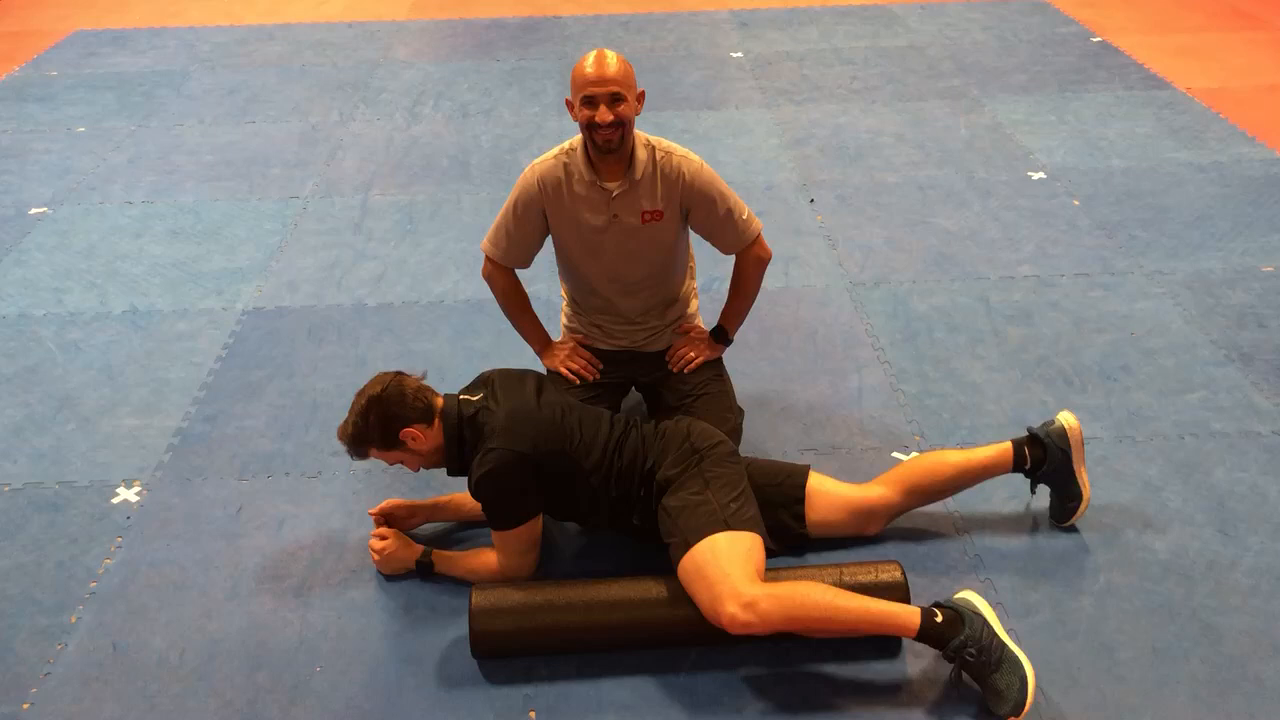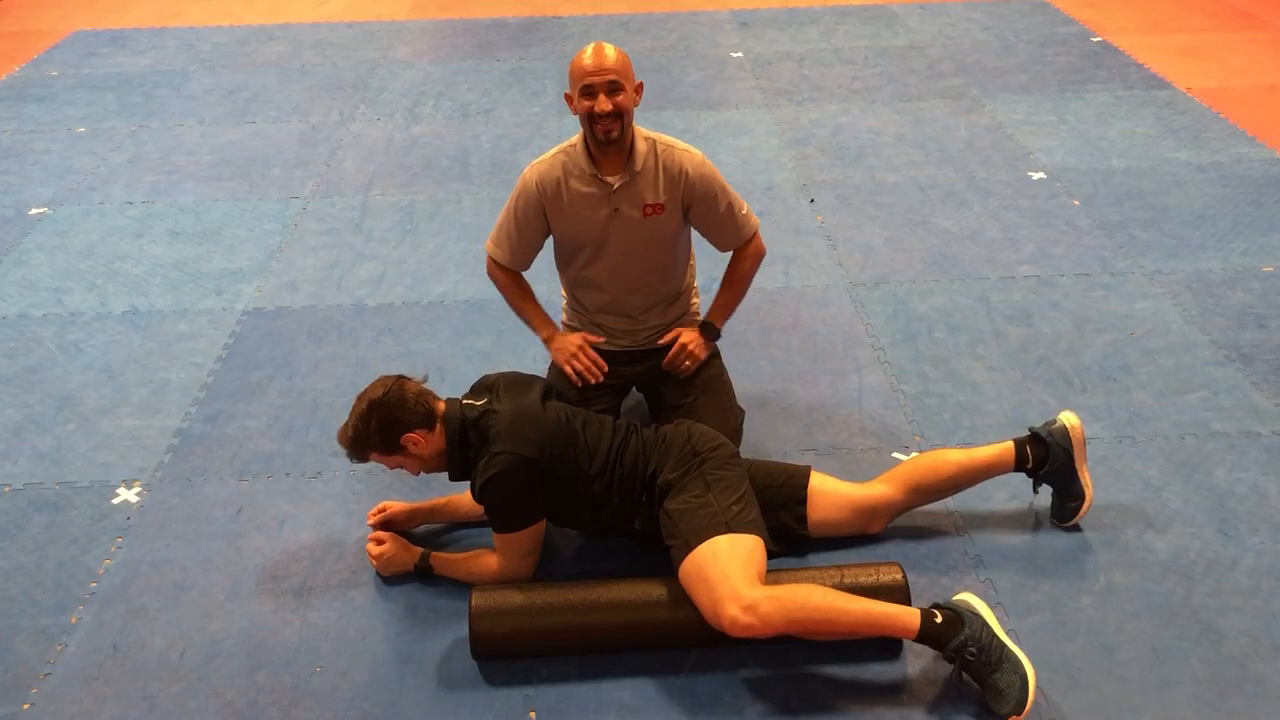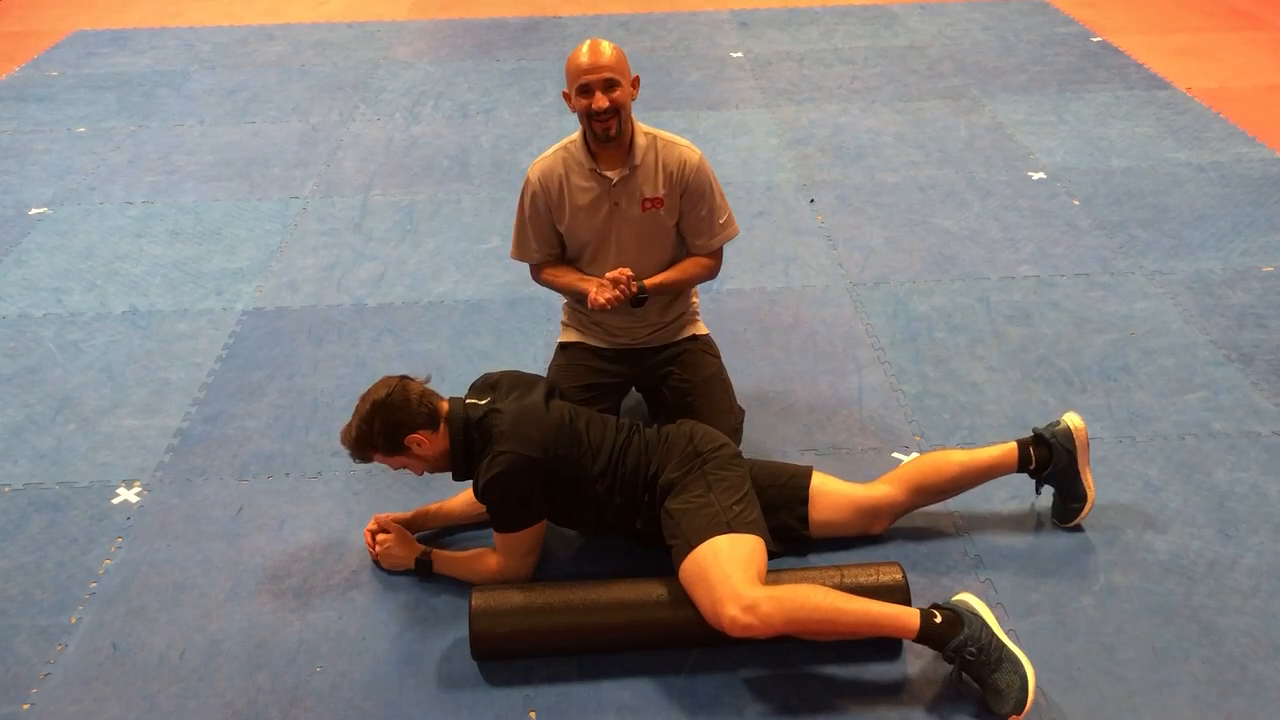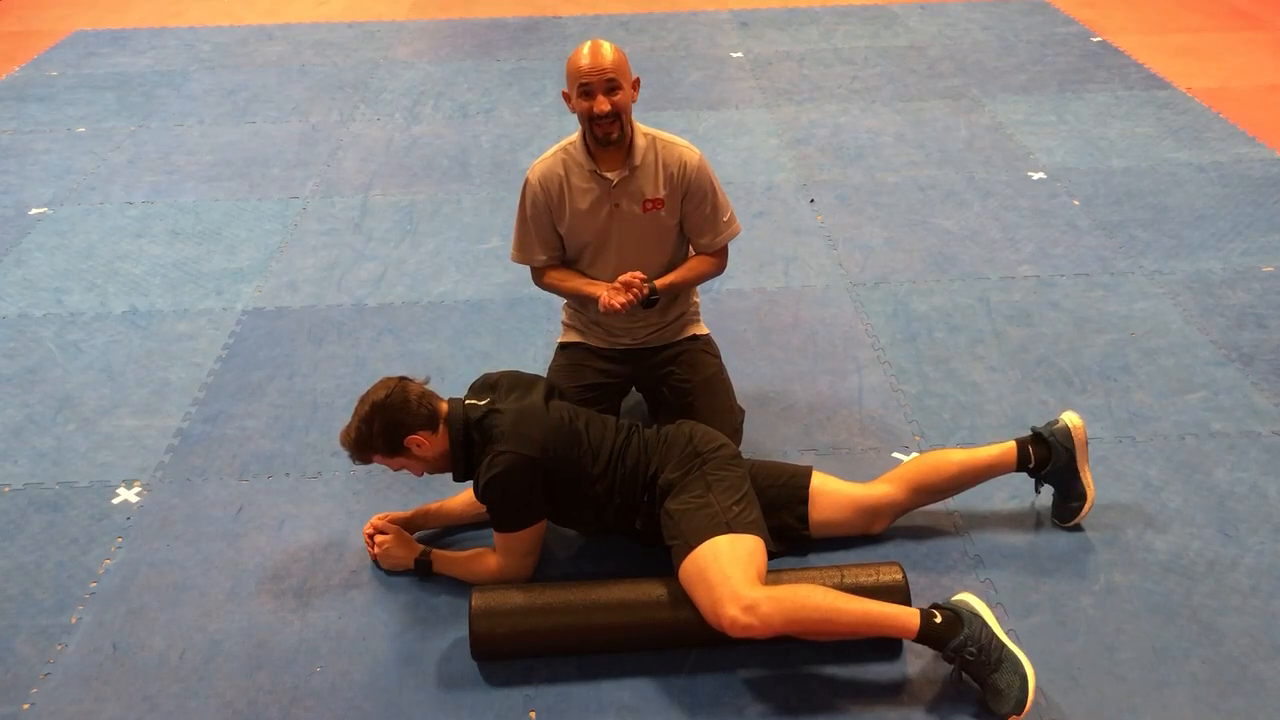
dt=1s
person 1, frame 1
left shoulder: (496, 453)
right shoulder: (483, 390)
left elbow: (515, 563)
left wrist: (417, 559)
right wrist: (420, 510)
left hip: (683, 473)
right hip: (688, 456)
left knee: (740, 607)
right knee: (872, 506)
left ankle: (943, 623)
right ankle: (1036, 447)
person 1, frame 2
left shoulder: (502, 458)
right shoulder: (484, 395)
left elbow: (515, 565)
left wrist: (417, 562)
right wrist: (416, 513)
left hip: (685, 477)
right hip: (689, 460)
left knee: (741, 612)
right knee: (875, 504)
left ankle: (943, 625)
right ankle: (1038, 448)
person 1, frame 3
left shoulder: (507, 456)
right shoulder: (486, 393)
left elbow: (513, 564)
left wrist: (418, 559)
right wrist: (414, 518)
left hip: (686, 476)
right hip: (691, 459)
left knee: (740, 611)
right knee: (877, 505)
left ankle: (941, 625)
right ankle: (1041, 449)
person 1, frame 4
left shoulder: (507, 454)
right shoulder: (485, 392)
left elbow: (513, 564)
left wrist: (417, 558)
right wrist: (414, 517)
left hip: (687, 477)
right hip: (689, 460)
left knee: (740, 611)
right knee: (877, 504)
left ankle: (943, 625)
right ankle: (1041, 447)
person 2, frame 1
left shoulder: (682, 171)
right shoulder: (544, 179)
left elbow: (755, 252)
right elbow: (496, 268)
left wrist: (720, 336)
right wrist: (544, 346)
left hip: (674, 339)
right hip: (588, 344)
left ankle: (655, 397)
person 2, frame 2
left shoulder: (684, 166)
right shoulder: (543, 179)
left elbow: (749, 249)
right elbow: (501, 267)
left wrist: (709, 328)
right wrist: (552, 336)
left hip: (674, 336)
right hip: (590, 340)
left ankle: (656, 395)
person 2, frame 3
left shoulder: (683, 162)
right shoulder: (546, 175)
left elbow: (708, 259)
right elbow: (542, 264)
left wrist: (641, 288)
right wrist: (592, 285)
left hip: (674, 333)
right hip: (589, 338)
left ankle: (653, 391)
right ankle: (627, 388)
person 2, frame 4
left shoulder: (683, 162)
right shoulder: (546, 176)
left elbow: (714, 256)
right elbow: (543, 269)
left wrist: (651, 289)
right wrist: (601, 290)
left hip: (674, 332)
right hip: (588, 339)
left ankle: (654, 391)
right ankle: (623, 389)
